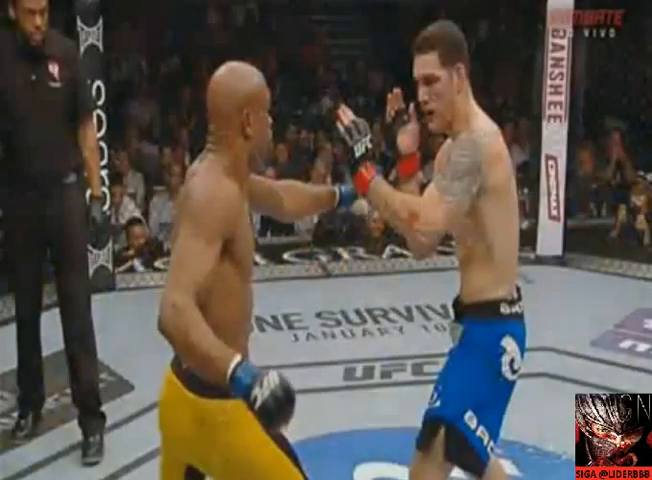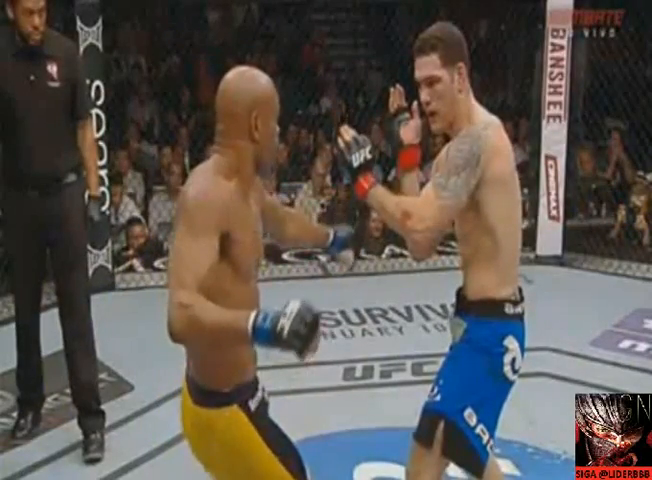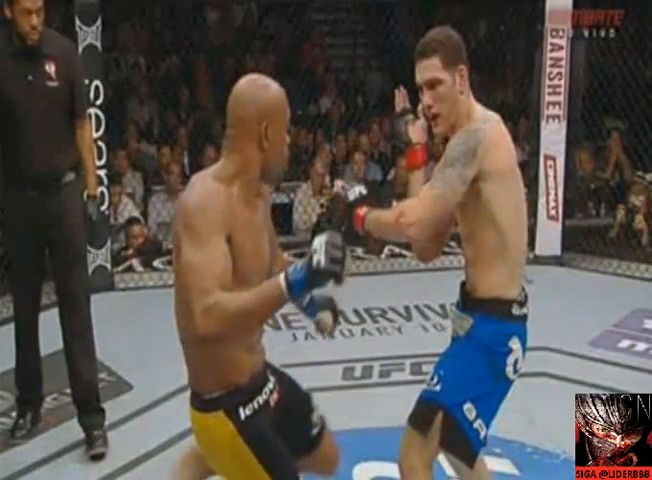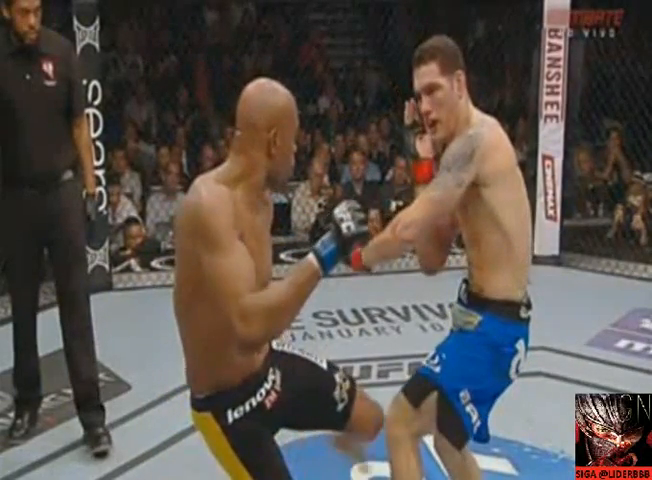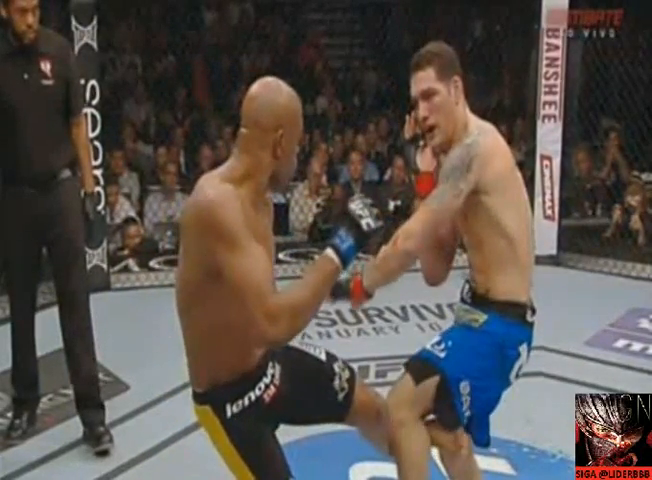
dt=1s
person 1, frame 1
left shoulder: (66, 53)
left elbow: (85, 128)
left wrist: (95, 192)
left hip: (65, 192)
left knee: (77, 308)
left ankle: (91, 417)
person 1, frame 2
left shoulder: (65, 52)
left elbow: (84, 127)
left wrist: (94, 192)
left hip: (64, 192)
left knee: (76, 307)
left ankle: (90, 415)
person 1, frame 3
left shoulder: (64, 52)
left elbow: (81, 125)
left wrist: (92, 189)
left hip: (64, 191)
left knee: (75, 304)
left ankle: (91, 414)
person 1, frame 4
left shoulder: (61, 51)
left elbow: (79, 122)
left wrist: (90, 186)
left hip: (62, 190)
left knee: (75, 301)
left ankle: (91, 411)
person 1, frame 5
left shoulder: (58, 50)
left elbow: (77, 122)
left wrist: (88, 186)
left hip: (60, 189)
left knee: (75, 301)
left ankle: (91, 410)
person 2, frame 1
left shoulder: (476, 142)
right shoulder: (453, 147)
left elbow: (424, 227)
right elbow: (422, 245)
left wrist: (364, 169)
right wrist: (406, 159)
left hip: (490, 328)
right hip: (486, 322)
person 2, frame 2
left shoulder: (479, 137)
right shoulder: (456, 149)
left elbow: (420, 225)
right elbow: (421, 246)
left wrist: (364, 178)
right wrist: (408, 154)
left hip: (490, 326)
right hip: (484, 320)
person 2, frame 3
left shoulder: (477, 135)
right shoulder: (465, 146)
left elbow: (412, 222)
right elbow: (427, 248)
left wrist: (361, 213)
right wrist: (416, 154)
left hip: (490, 326)
right hip: (485, 317)
person 2, frame 4
left shoulder: (476, 139)
right shoulder: (464, 151)
left elbow: (408, 229)
right elbow: (431, 259)
left wrist: (360, 256)
left hip: (493, 325)
right hip: (487, 316)
left knee: (401, 426)
right knee: (449, 442)
person 2, frame 5
left shoulder: (474, 146)
right shoulder: (459, 159)
left elbow: (410, 241)
right elbow: (435, 271)
left wrist: (359, 285)
left hip: (497, 325)
right hip: (488, 317)
left knee: (401, 408)
right knee: (453, 445)
person 3, frame 1
left shoulder: (225, 175)
right shoulder: (213, 192)
left elbow: (283, 200)
right elbow: (174, 312)
left wrist: (340, 194)
right wrist: (241, 375)
right hip: (213, 405)
person 3, frame 2
left shoulder: (245, 185)
right shoulder: (206, 194)
left elbow: (283, 224)
right elbow: (182, 315)
left wrist: (332, 238)
right wrist: (263, 326)
left hip: (234, 393)
right hip: (222, 405)
person 3, frame 3
left shoulder: (258, 193)
right shoulder: (205, 201)
right elbow: (207, 319)
left wrist: (310, 300)
right wrist: (294, 282)
left hip: (261, 378)
right hip: (225, 404)
person 3, frame 4
left shoulder: (259, 197)
right shoulder: (209, 205)
right elbow: (248, 324)
right wrist: (325, 254)
left hip: (268, 364)
right hip: (228, 400)
left knee: (369, 420)
left ankle: (344, 440)
person 3, frame 5
left shoulder: (258, 196)
right shoulder: (216, 204)
right elbow: (273, 324)
right wrist: (341, 250)
left hip: (270, 362)
right hip: (229, 394)
left knee: (372, 409)
